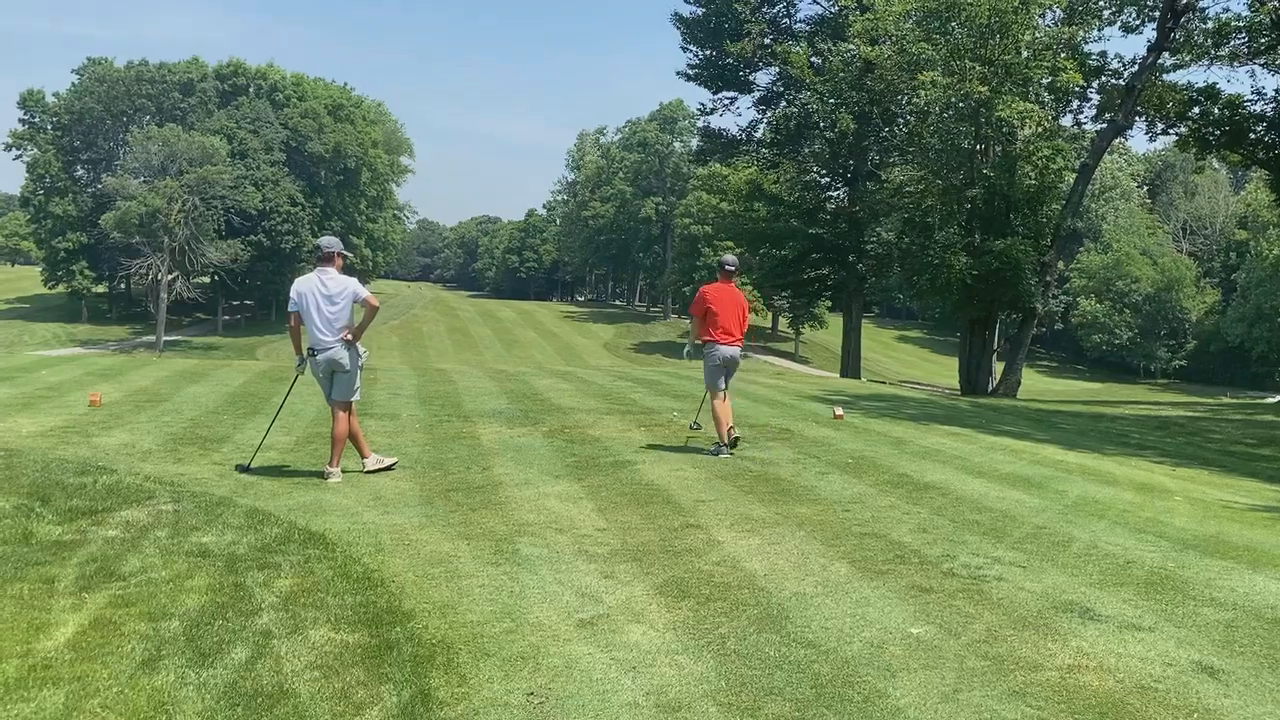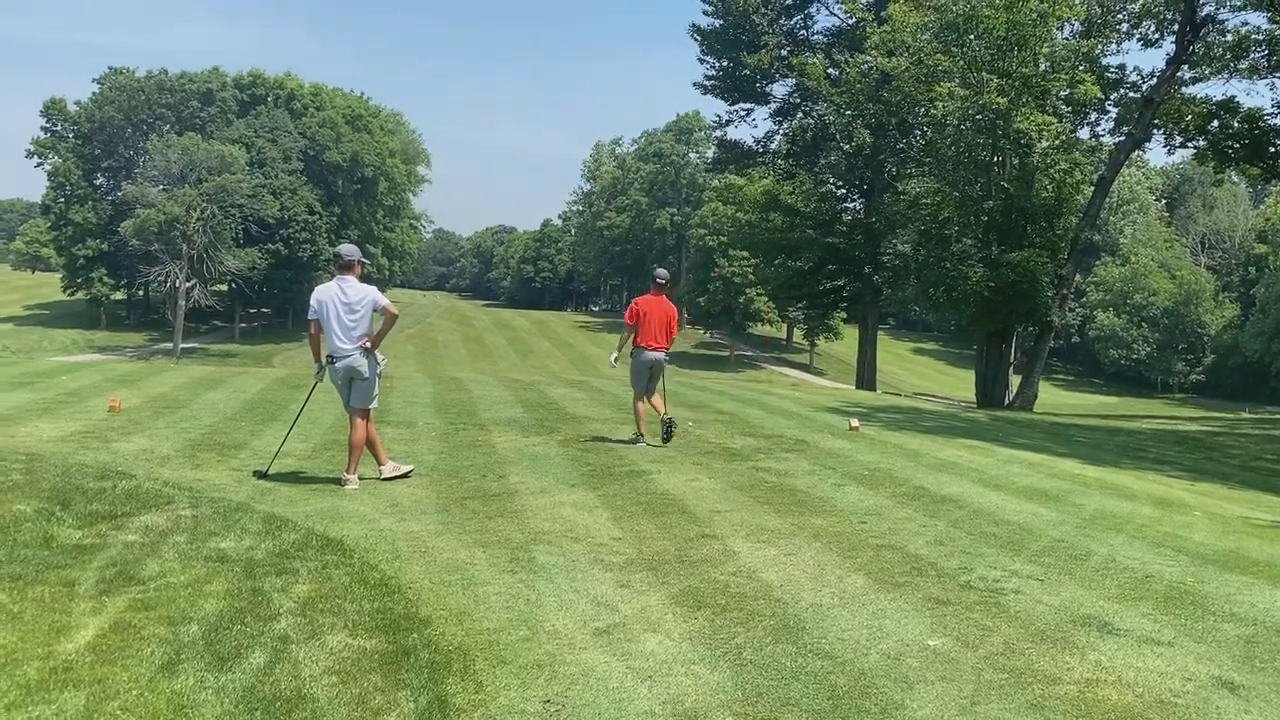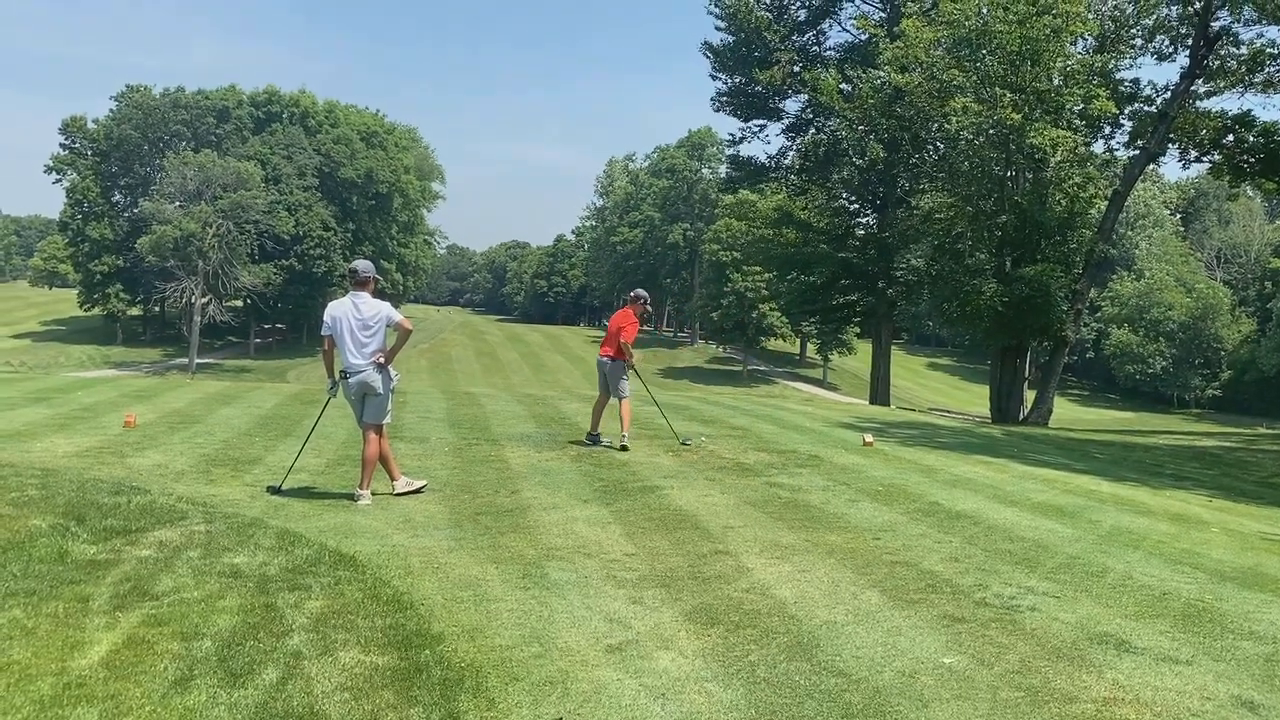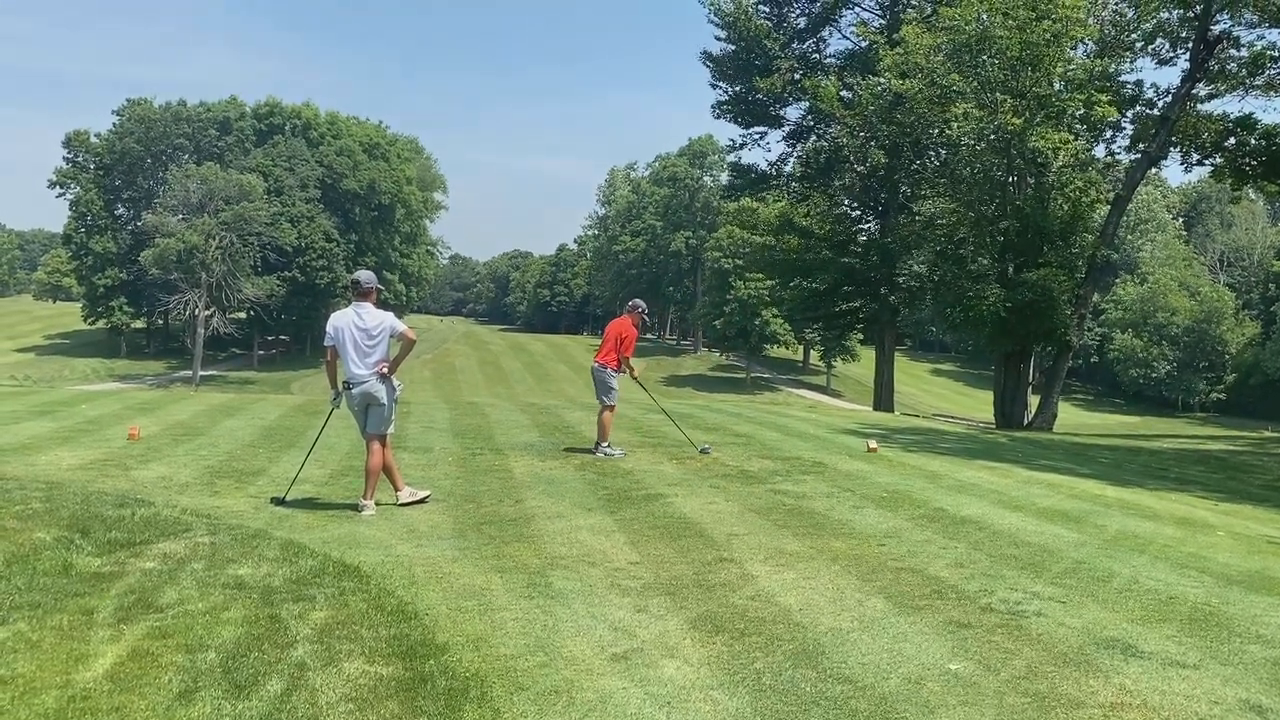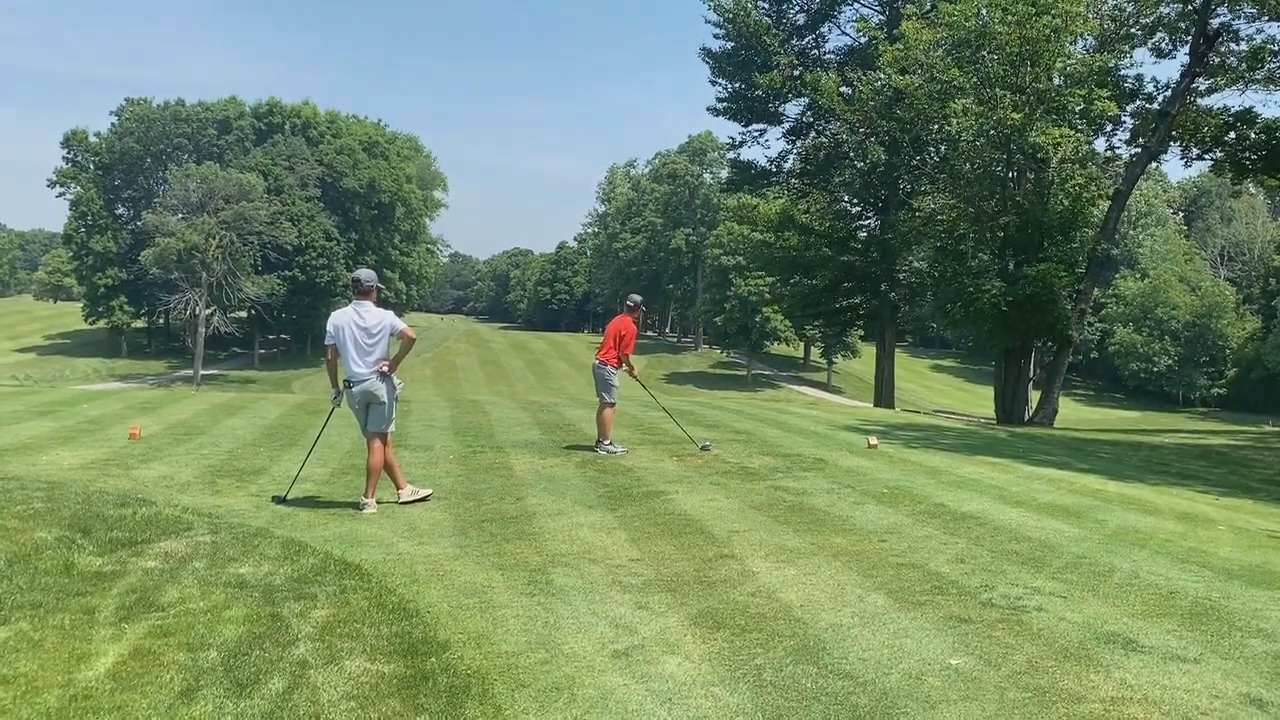
dt=1s
person 1, frame 1
left shoulder: (299, 284)
right shoulder: (347, 283)
left elbow: (293, 324)
right elbow: (374, 304)
left wrist: (299, 356)
right wrist: (358, 332)
left hip: (317, 356)
right hip: (344, 352)
left knee: (346, 408)
right knee: (342, 411)
left ankle: (368, 458)
right ankle: (333, 468)
person 1, frame 2
left shoulder: (320, 292)
right shoulder: (367, 291)
left elbow: (313, 332)
right elbow: (393, 313)
left wrist: (318, 363)
right wrist: (377, 340)
left hip: (336, 363)
right hip: (363, 359)
left knee: (364, 415)
right knee: (360, 418)
left ankle: (385, 465)
right ankle: (350, 475)
person 1, frame 3
left shoulder: (333, 308)
right shoulder: (380, 307)
left elbow: (327, 348)
right elbow: (407, 327)
left wrist: (331, 379)
right wrist: (391, 355)
left hip: (350, 378)
right hip: (376, 374)
left knee: (377, 431)
right knee: (373, 433)
left ankle: (398, 480)
right ankle: (363, 490)
person 1, frame 4
left shoulder: (336, 319)
right shoulder: (384, 317)
left elbow: (330, 359)
right elbow: (411, 337)
left wrist: (334, 389)
right wrist: (394, 365)
left hip: (353, 389)
right hip: (379, 384)
left knee: (381, 441)
right knee: (376, 444)
left ankle: (402, 490)
right ankle: (367, 501)
person 1, frame 5
left shoulder: (336, 317)
right shoulder: (384, 316)
left elbow: (330, 358)
right elbow: (411, 336)
left wrist: (335, 388)
right wrist: (394, 364)
left hip: (353, 387)
right hip: (380, 383)
left knee: (381, 440)
right knee: (378, 442)
left ankle: (403, 488)
right ankle: (368, 499)
person 2, frame 1
left shoulder: (706, 292)
right shoulder: (741, 297)
left elbow: (696, 322)
right elbow: (744, 327)
left wrist: (690, 344)
left hip: (715, 348)
right hip: (735, 349)
left knee: (716, 396)
right knee: (722, 393)
left ankle: (723, 444)
right ankle: (731, 430)
person 2, frame 2
left shoulder: (638, 302)
right shoulder: (671, 308)
left elbow: (628, 330)
right elbow: (672, 336)
left wrist: (617, 351)
left hip: (642, 353)
right hip: (661, 355)
left knee: (639, 394)
right knee: (652, 392)
left ankle: (641, 435)
right ankle: (665, 417)
person 2, frame 3
left shoulder: (619, 314)
right shoulder: (633, 320)
right elbow: (623, 342)
left wrist: (626, 358)
right wrist: (631, 357)
left hip: (602, 358)
right hip: (615, 361)
left knee: (603, 397)
right knee: (624, 399)
left ankle: (593, 434)
right ankle: (624, 436)
person 2, frame 4
left shoulder: (615, 322)
right shoulder: (631, 330)
right elbow: (623, 356)
left wrist: (619, 366)
right wrist: (632, 370)
left hip: (598, 365)
right hip: (607, 369)
left knee: (605, 406)
right knee: (609, 407)
left ankle: (600, 443)
right ankle: (604, 447)
person 2, frame 5
left shoulder: (617, 320)
right shoulder: (630, 328)
right elbow: (624, 354)
left wrist: (625, 366)
right wrist: (632, 369)
left hip: (599, 362)
right hip: (608, 367)
left knee: (604, 404)
right knee: (609, 405)
left ankle: (601, 440)
right ankle: (606, 444)
